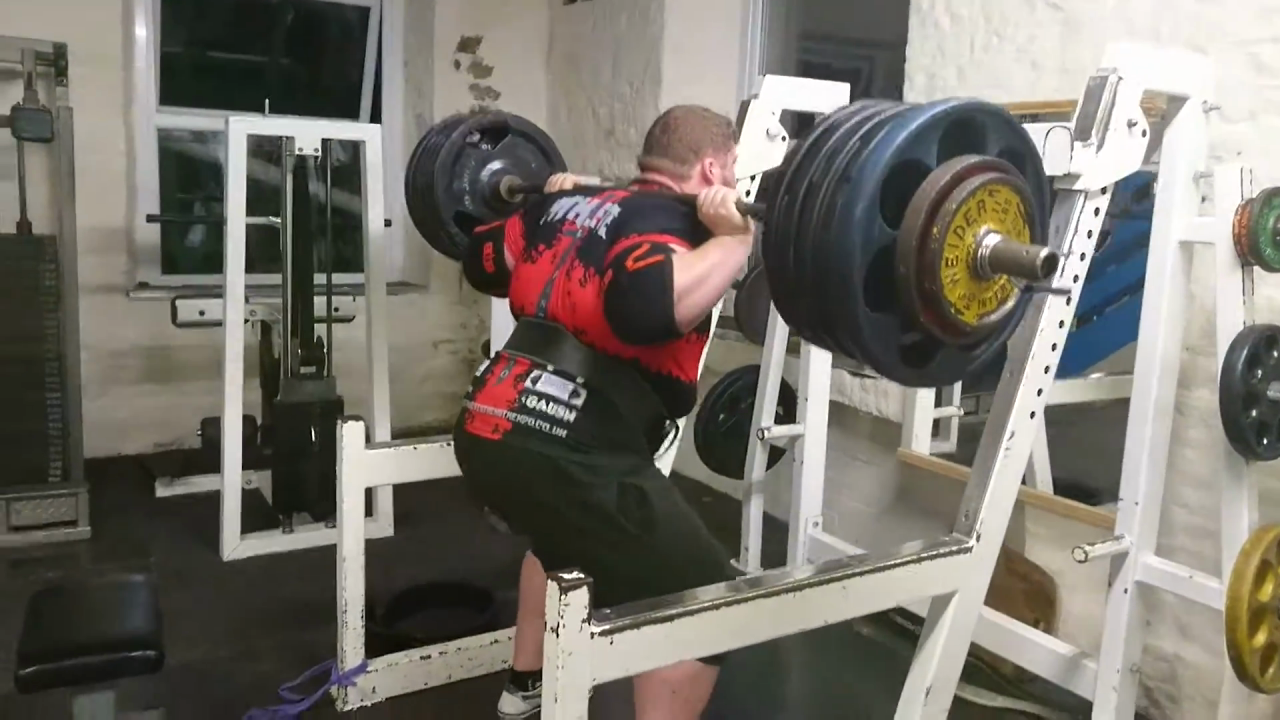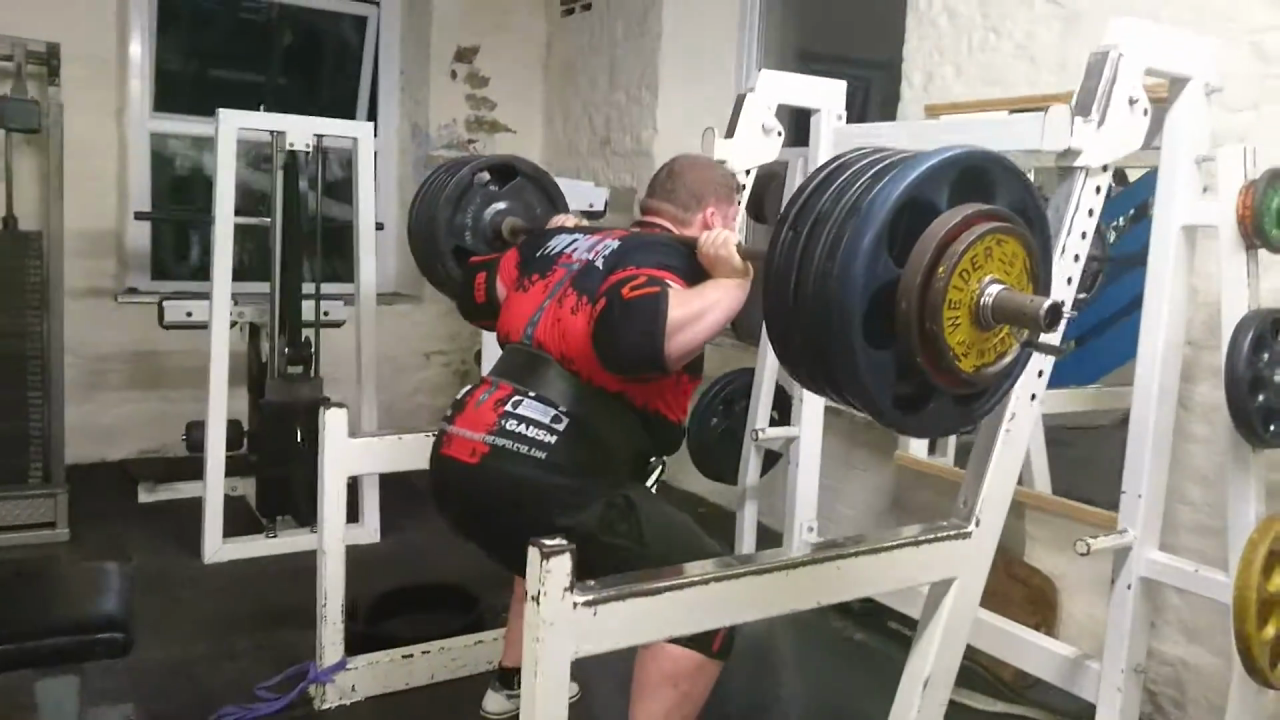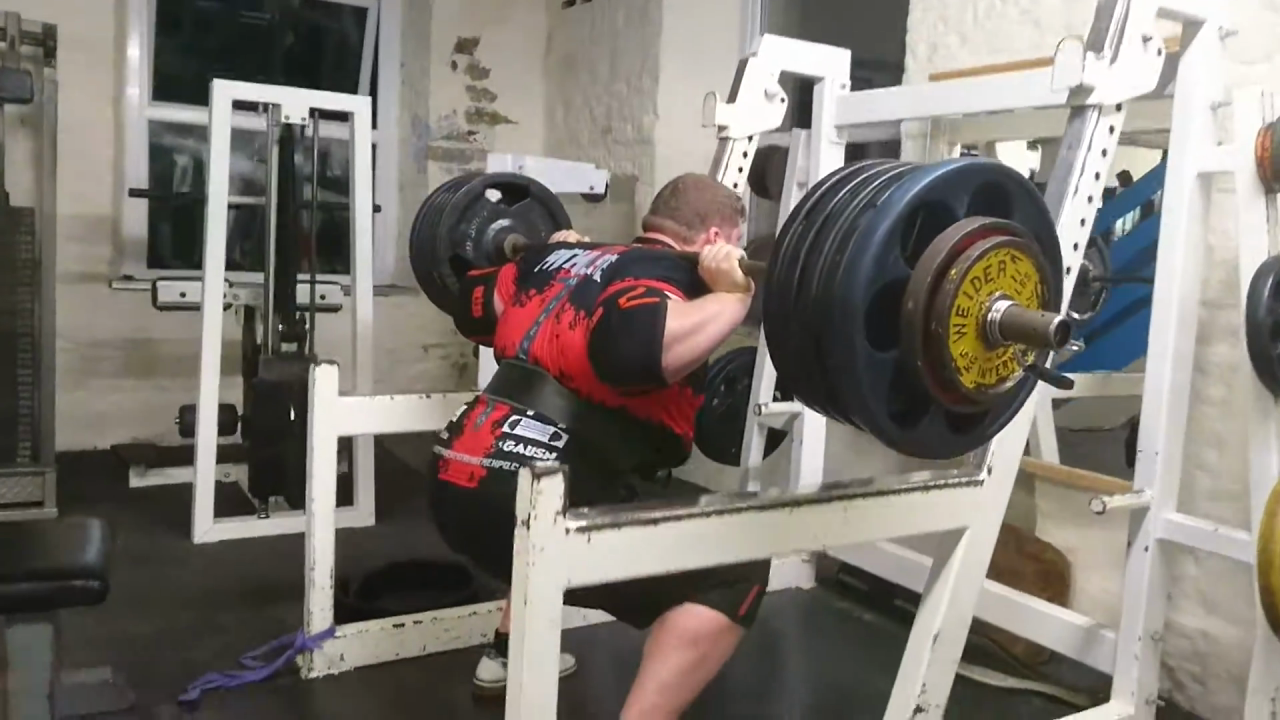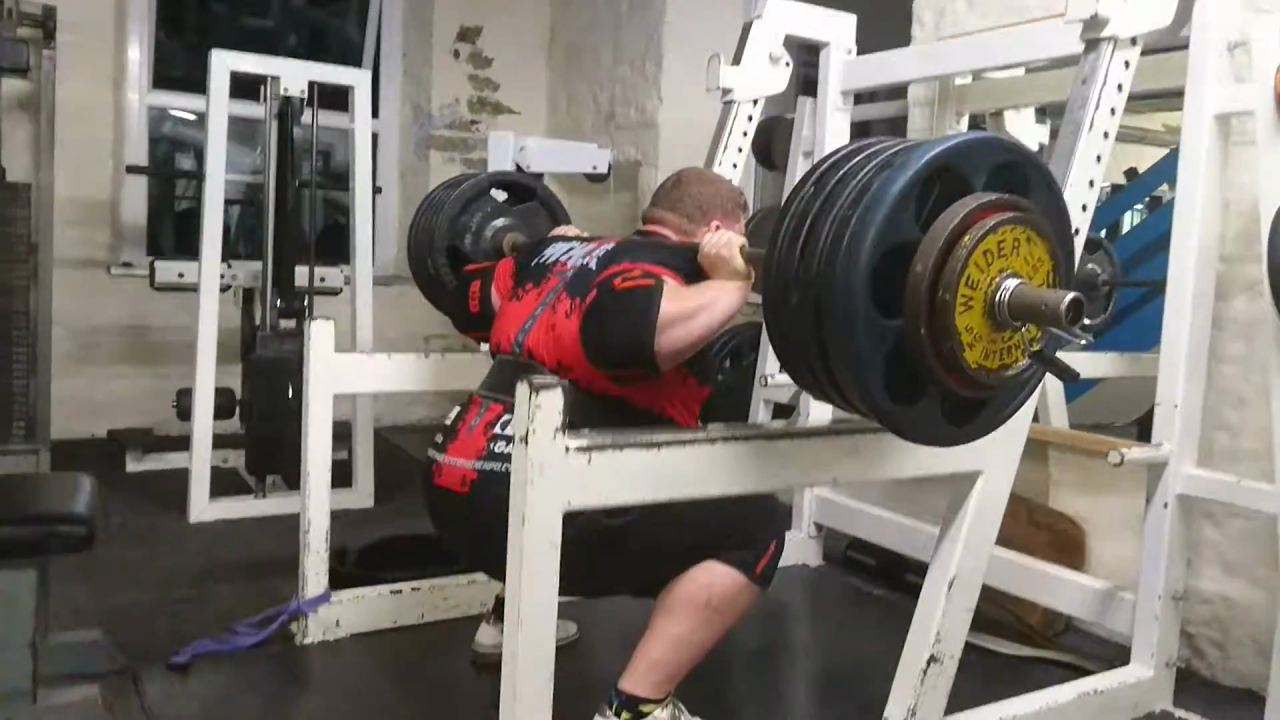
dt=0.3s
person 1, frame 1
left shoulder: (568, 204)
right shoulder: (672, 222)
left elbow: (482, 262)
right elbow: (649, 308)
right wrist: (733, 237)
left hip: (486, 432)
right hip: (562, 453)
left knee: (566, 534)
person 1, frame 2
left shoulder: (567, 241)
right shoulder: (670, 263)
left elbow: (475, 294)
right elbow: (638, 339)
right wrist: (731, 281)
left hip: (464, 460)
right hip: (539, 479)
left knee: (559, 543)
person 1, frame 3
left shoulder: (563, 257)
right shoulder: (669, 278)
left elbow: (473, 307)
right elbow: (632, 349)
right wrist: (731, 295)
left hip: (461, 485)
right hip: (525, 501)
right knee: (734, 567)
left ankle: (508, 656)
person 1, frame 4
left shoulder: (561, 250)
right shoulder: (669, 269)
left elbow: (471, 304)
right elbow: (626, 332)
right wrist: (731, 283)
left hip: (460, 488)
right knee: (754, 525)
